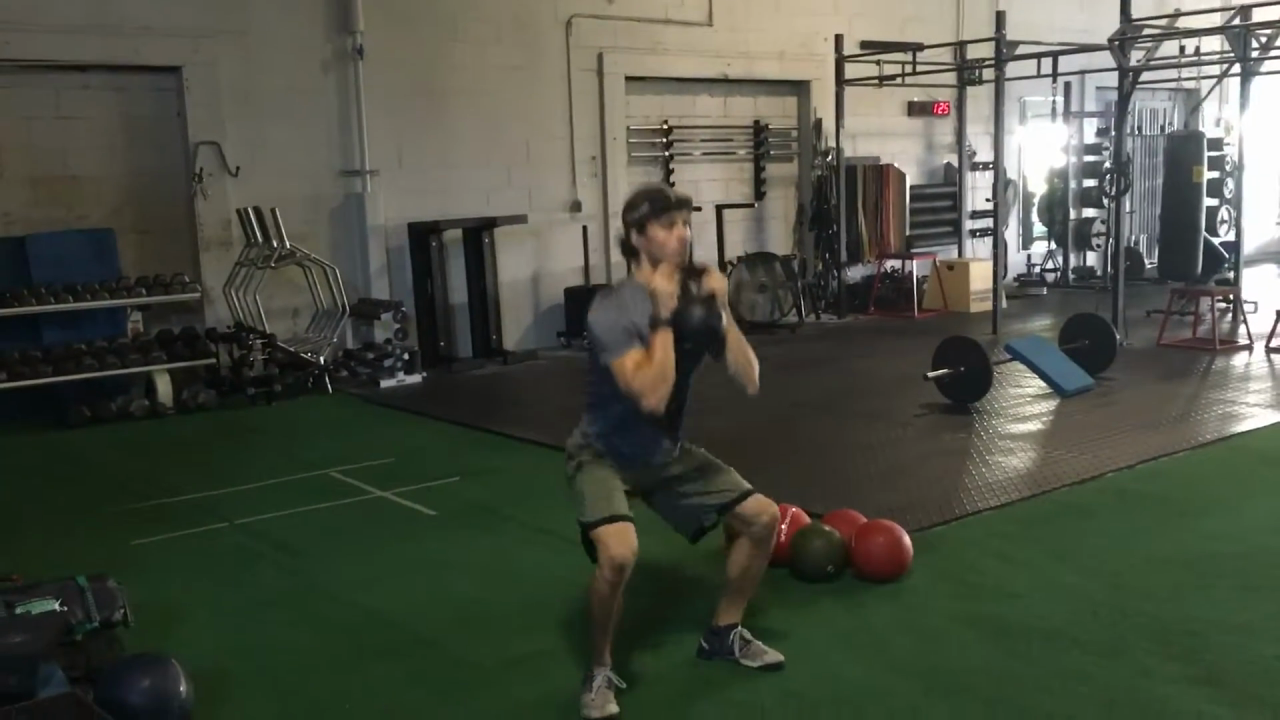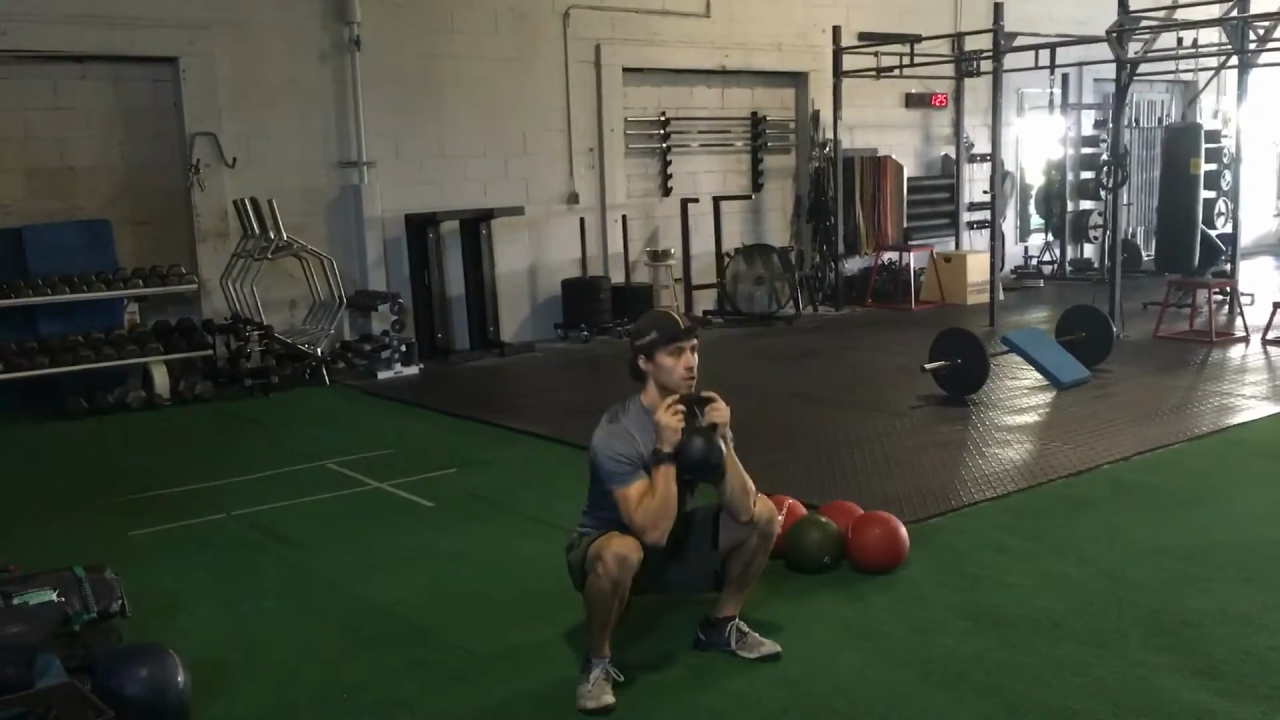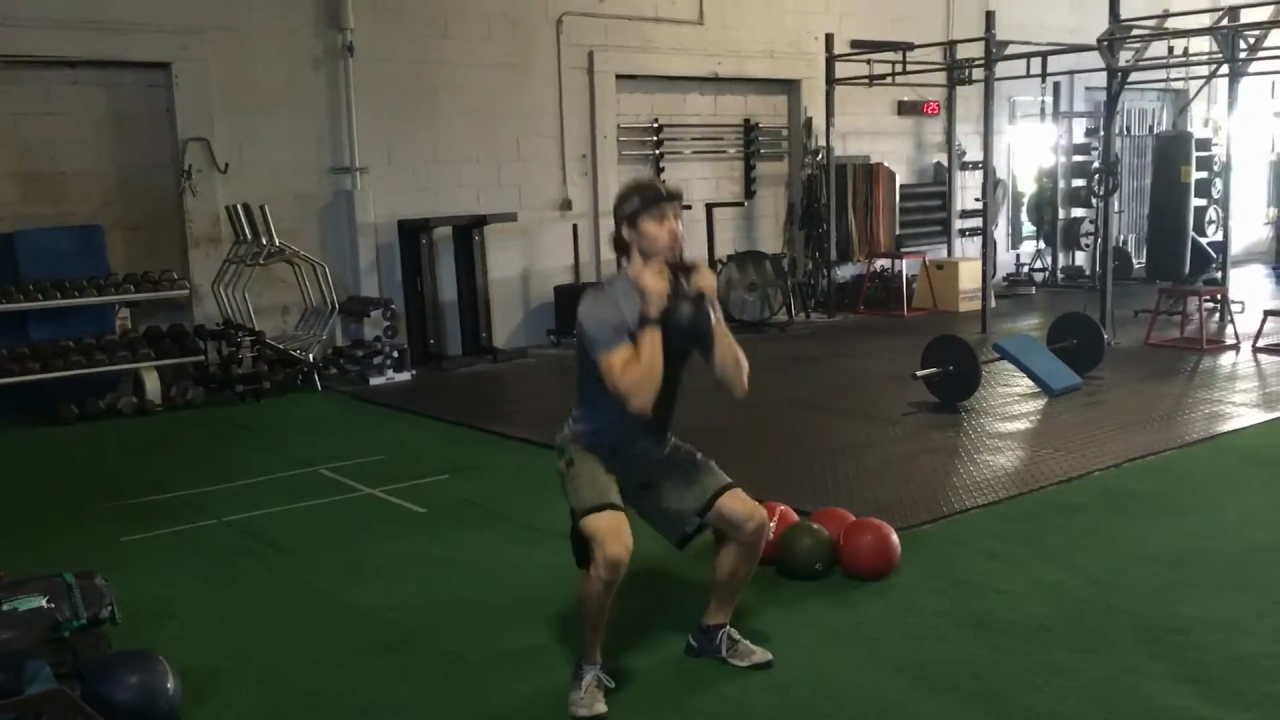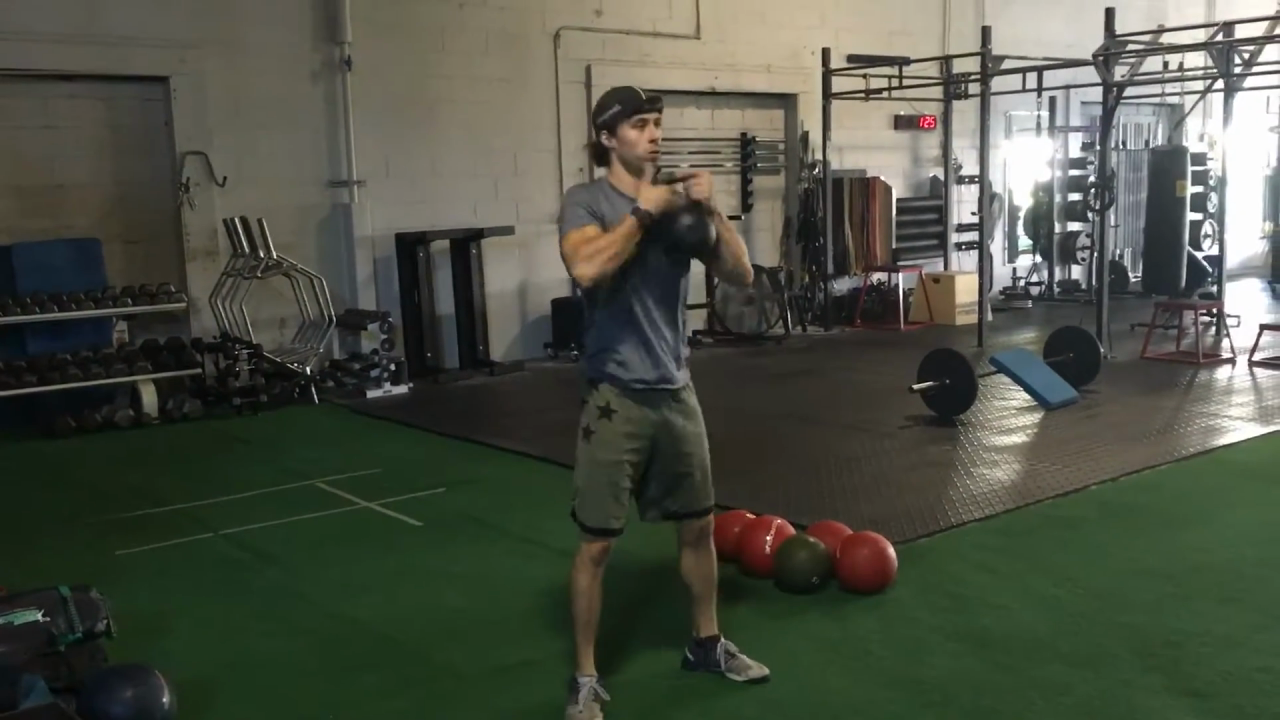
dt=0.4s
person 1, frame 1
left shoulder: (696, 295)
right shoulder: (612, 310)
left elbow: (749, 381)
right elbow: (652, 397)
left wrist: (720, 310)
right wrist: (663, 315)
left hip: (669, 453)
right hip: (605, 455)
left knee: (761, 518)
right knee: (619, 552)
left ankle: (724, 633)
right ankle: (600, 671)
person 1, frame 2
left shoulder: (702, 413)
right shoulder: (617, 434)
left elbow: (742, 510)
right elbow: (652, 533)
left wrist: (723, 440)
right wrist: (665, 449)
left hip: (673, 543)
right hip: (603, 539)
left knee: (763, 516)
right knee: (622, 554)
left ankle: (720, 625)
right ankle: (597, 662)
person 1, frame 3
left shoulder: (688, 297)
right shoulder: (602, 306)
left elbow: (737, 385)
right elbow: (638, 397)
left wrist: (712, 311)
right wrist: (652, 313)
left hip: (657, 452)
right hip: (594, 454)
left knee: (750, 521)
right knee: (613, 550)
left ankle: (711, 632)
right ankle: (589, 668)
person 1, frame 4
left shoulder: (679, 201)
right shoulder: (585, 200)
left elbow: (740, 273)
right elbow: (586, 270)
left wrist: (710, 211)
right wrist: (640, 212)
left hip: (676, 392)
right hip: (616, 398)
left knee: (698, 528)
right knee: (597, 545)
left ankle: (707, 644)
